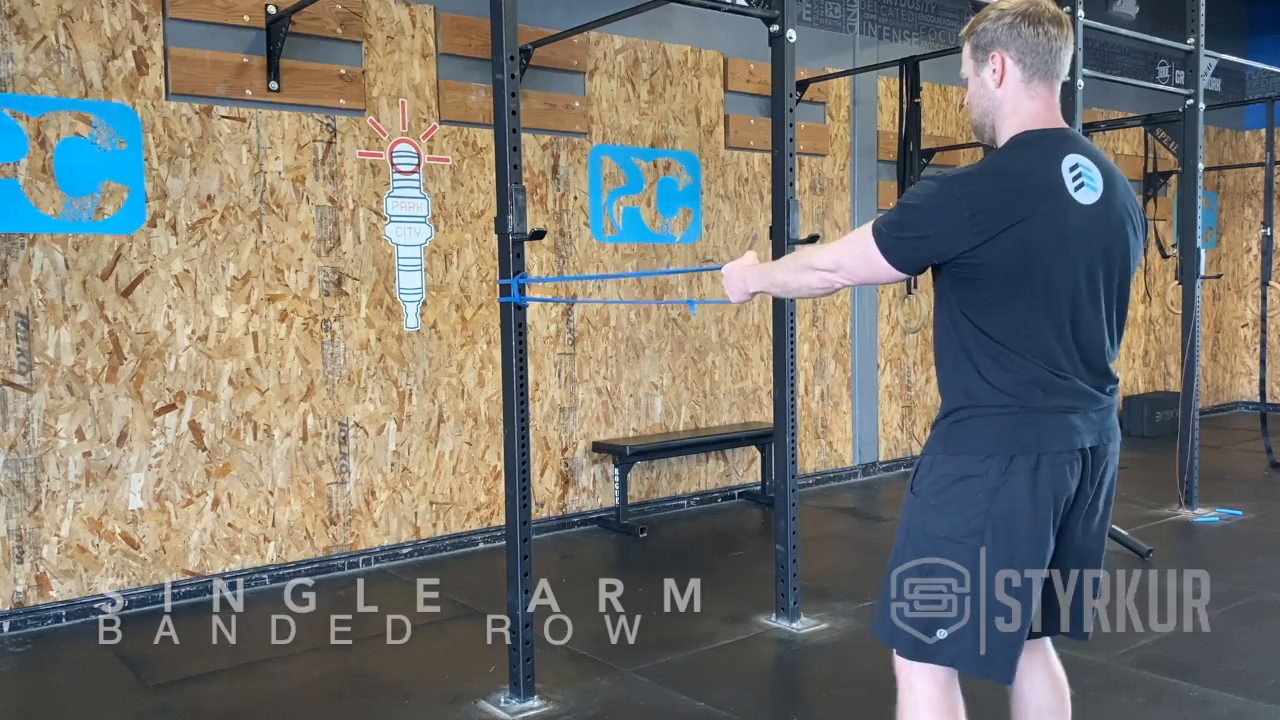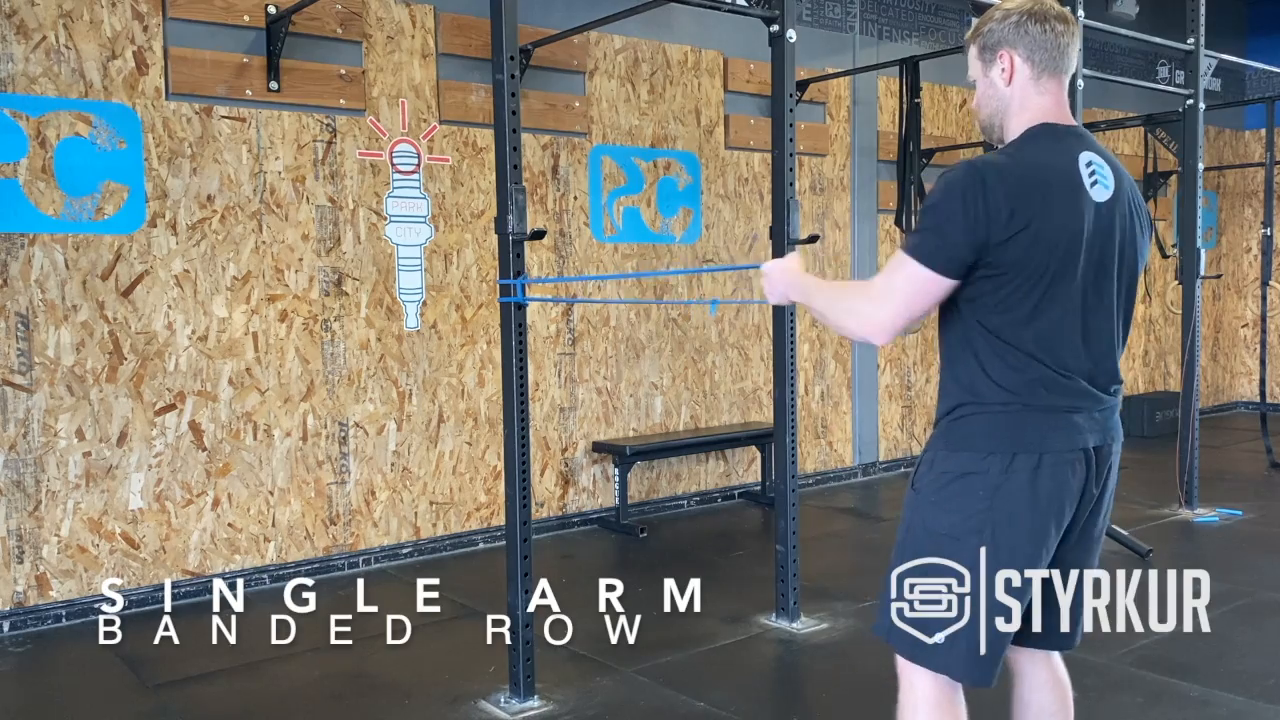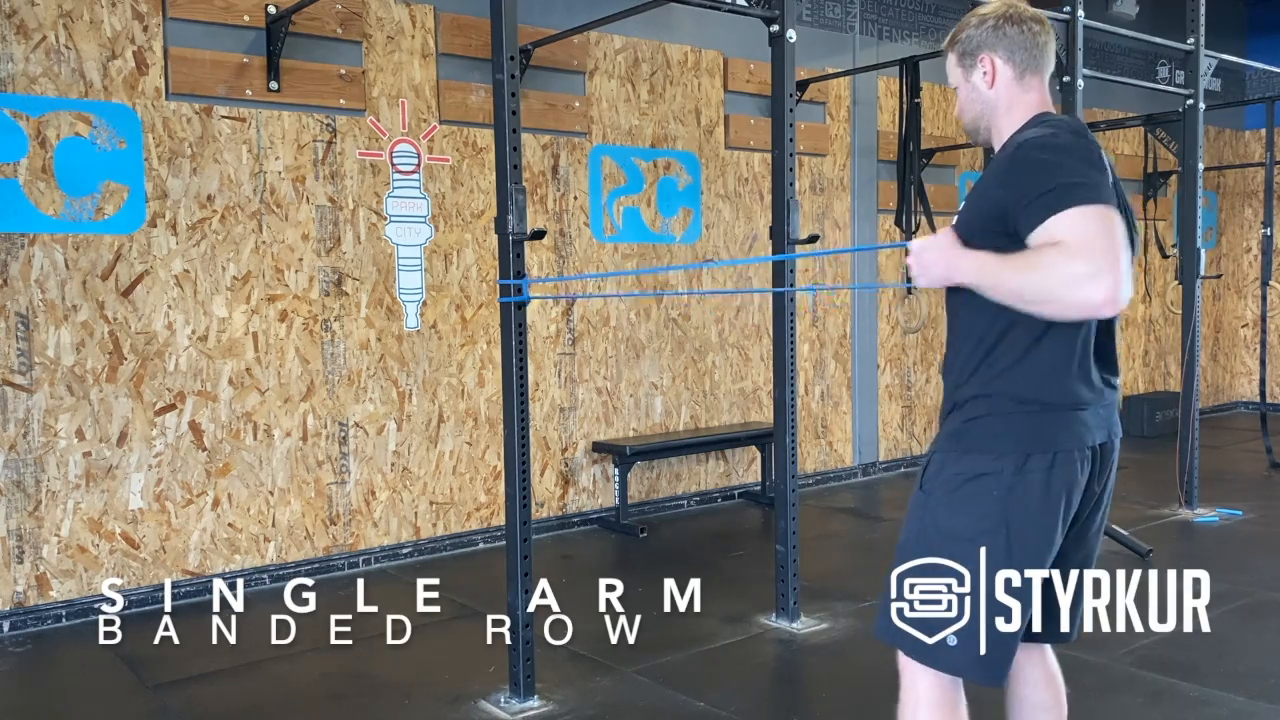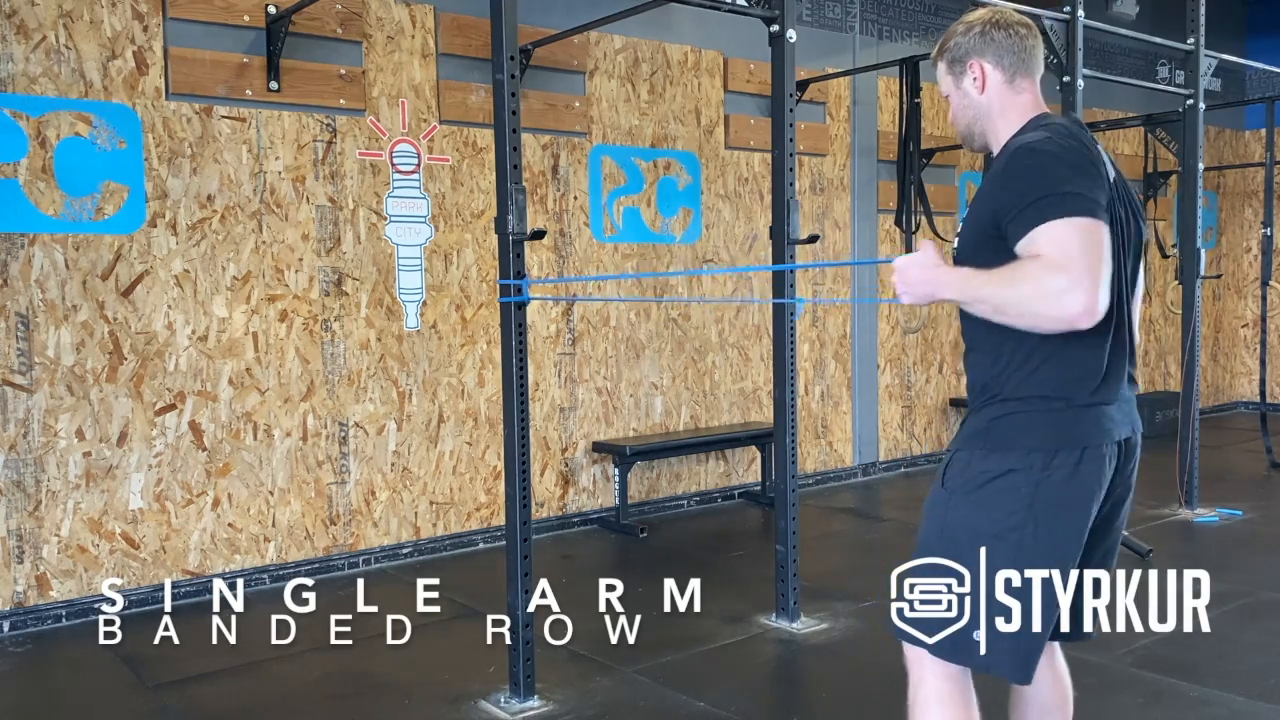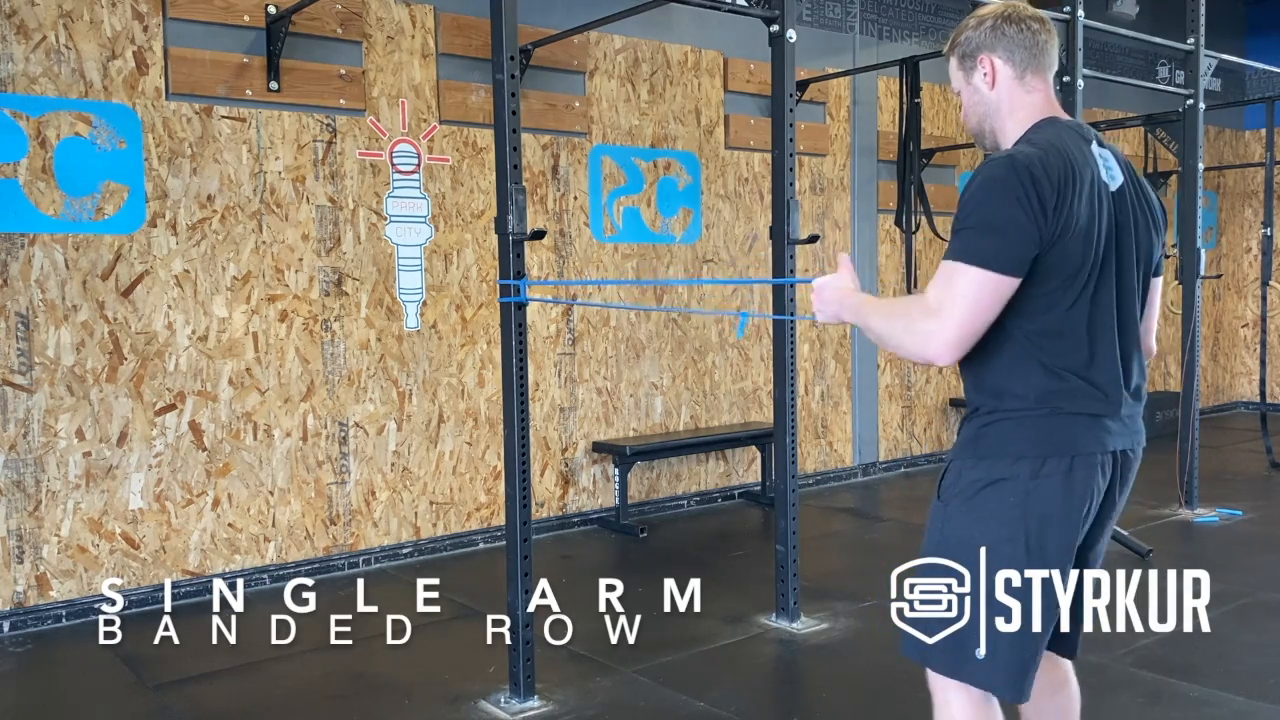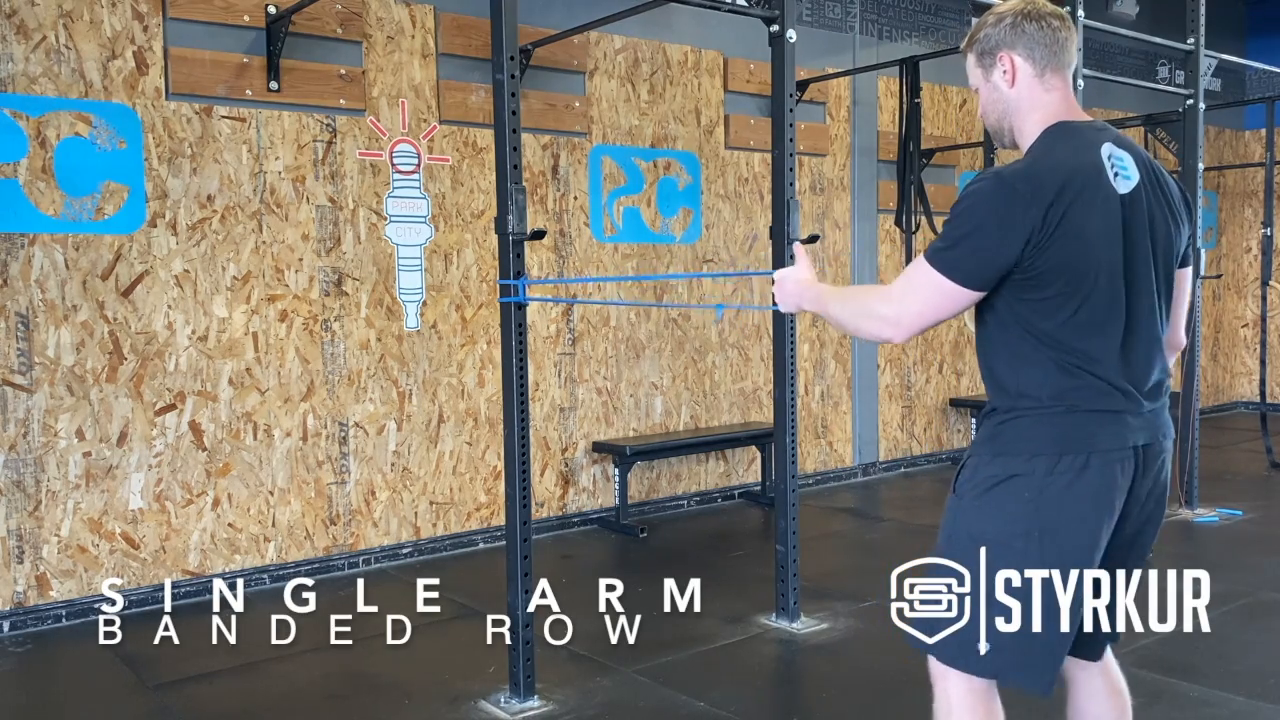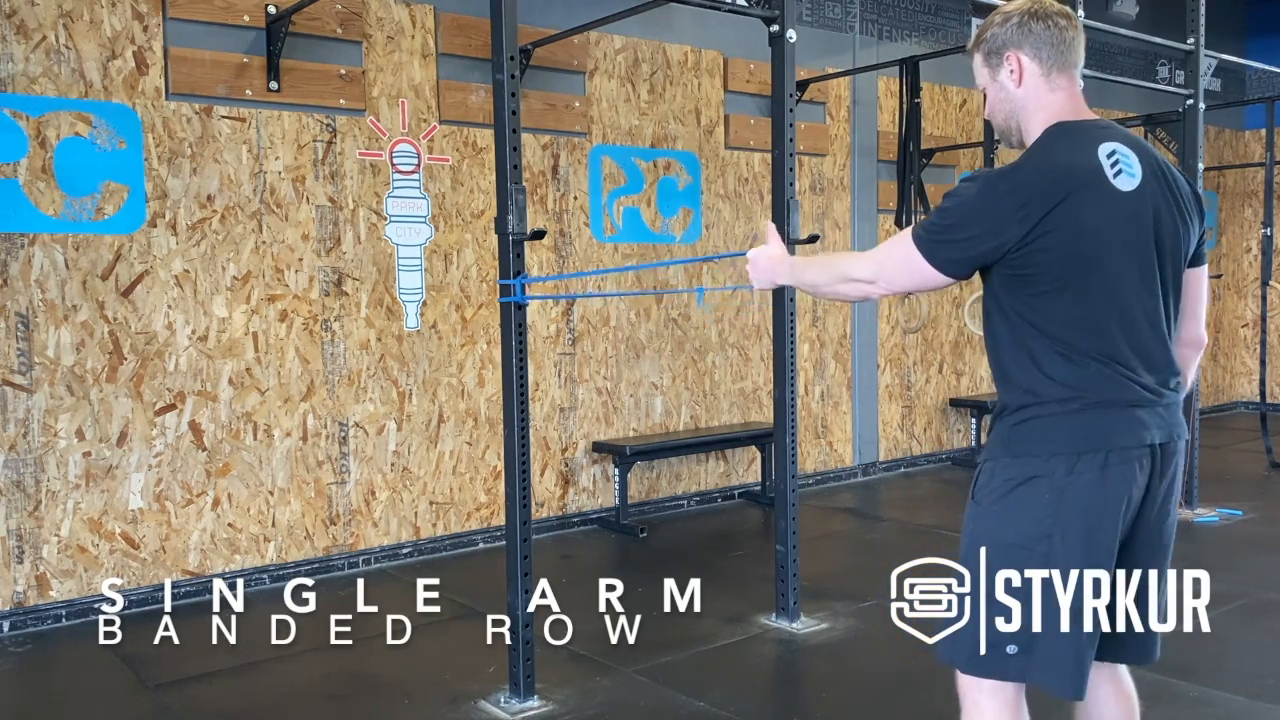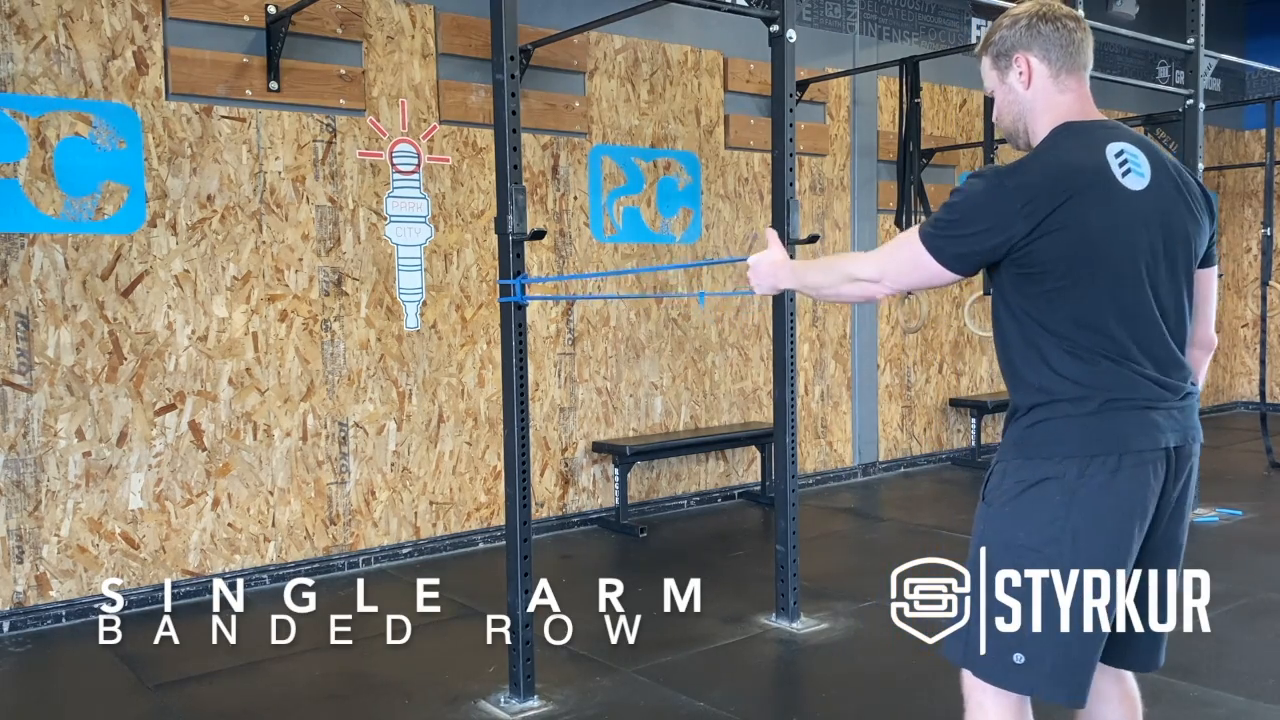
dt=0.3s
person 1, frame 1
left shoulder: (971, 194)
right shoulder: (1117, 190)
left elbow: (830, 267)
left wrist: (750, 277)
left hip: (994, 456)
right hip: (1085, 447)
left knee: (922, 658)
right knee: (1025, 638)
person 1, frame 2
left shoulder: (987, 182)
right shoulder: (1120, 187)
left elbow: (875, 320)
left wrist: (794, 283)
left hip: (997, 452)
right hip: (1088, 445)
left knee: (925, 656)
right knee: (1029, 641)
person 1, frame 3
left shoulder: (1042, 153)
right shoulder: (1067, 160)
left elbow: (1103, 284)
left wrist: (956, 263)
left hip: (1004, 450)
right hip: (1082, 442)
left knee: (927, 656)
right knee: (1023, 639)
person 1, frame 4
left shoulder: (1037, 158)
right shoulder: (1087, 160)
left elbow: (1078, 296)
right elbow: (1099, 308)
left wrist: (941, 279)
left hip: (1027, 443)
right hip: (1101, 435)
left knee: (932, 649)
right knee: (1029, 638)
person 1, frame 5
left shoulder: (1014, 177)
right shoulder: (1127, 180)
left elbow: (940, 335)
right elbow: (1143, 339)
left wrist: (850, 301)
left hip: (1020, 458)
right hip: (1111, 446)
right knee: (1032, 644)
person 1, frame 6
left shoulder: (1016, 191)
right shoulder: (1156, 181)
left elbow: (896, 317)
right elbow: (1172, 336)
left wrist: (807, 293)
left hip: (1040, 457)
right hip: (1140, 449)
right knee: (1084, 648)
person 1, frame 7
left shoulder: (1012, 191)
right shoulder: (1168, 179)
left elbow: (872, 277)
right elbow: (1191, 337)
left wrist: (781, 267)
left hip: (1054, 459)
right hip: (1153, 449)
right knee: (1099, 657)
person 1, frame 8
left shoulder: (1016, 188)
right shoulder: (1177, 180)
left elbow: (875, 275)
right elbow: (1200, 340)
left wrist: (782, 271)
left hip: (1069, 460)
right hip: (1168, 450)
right knee: (1104, 660)
